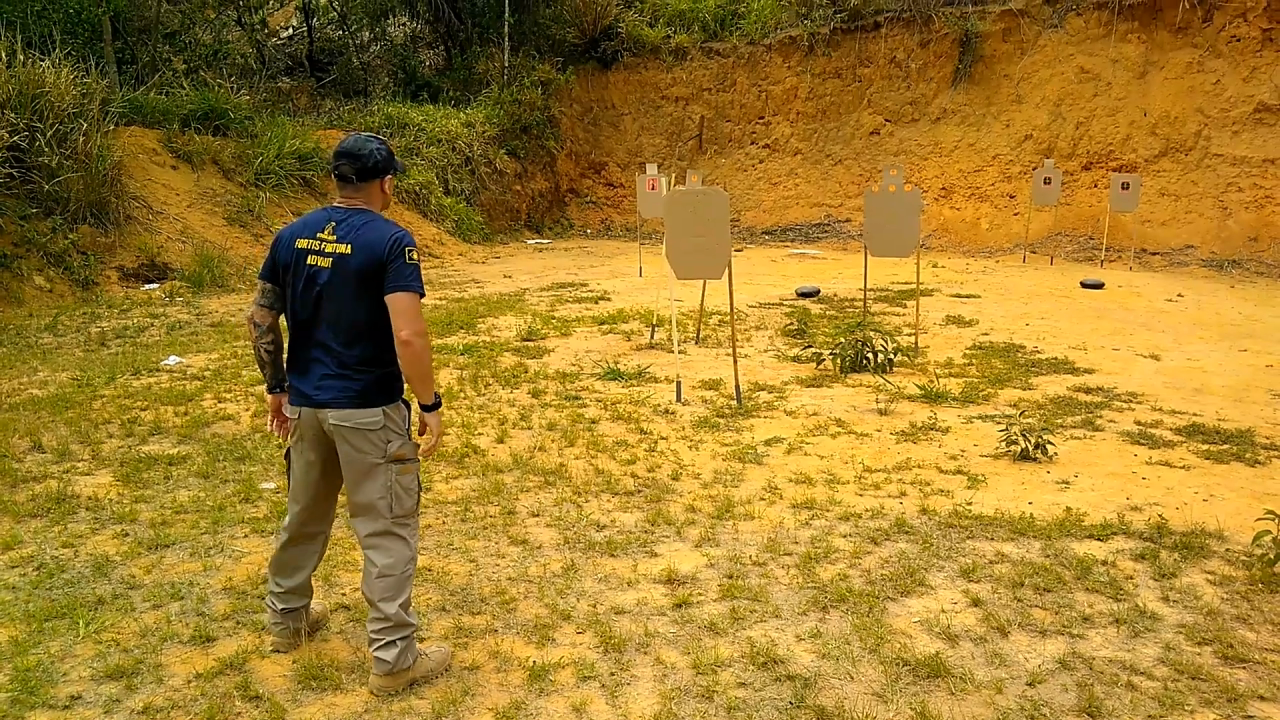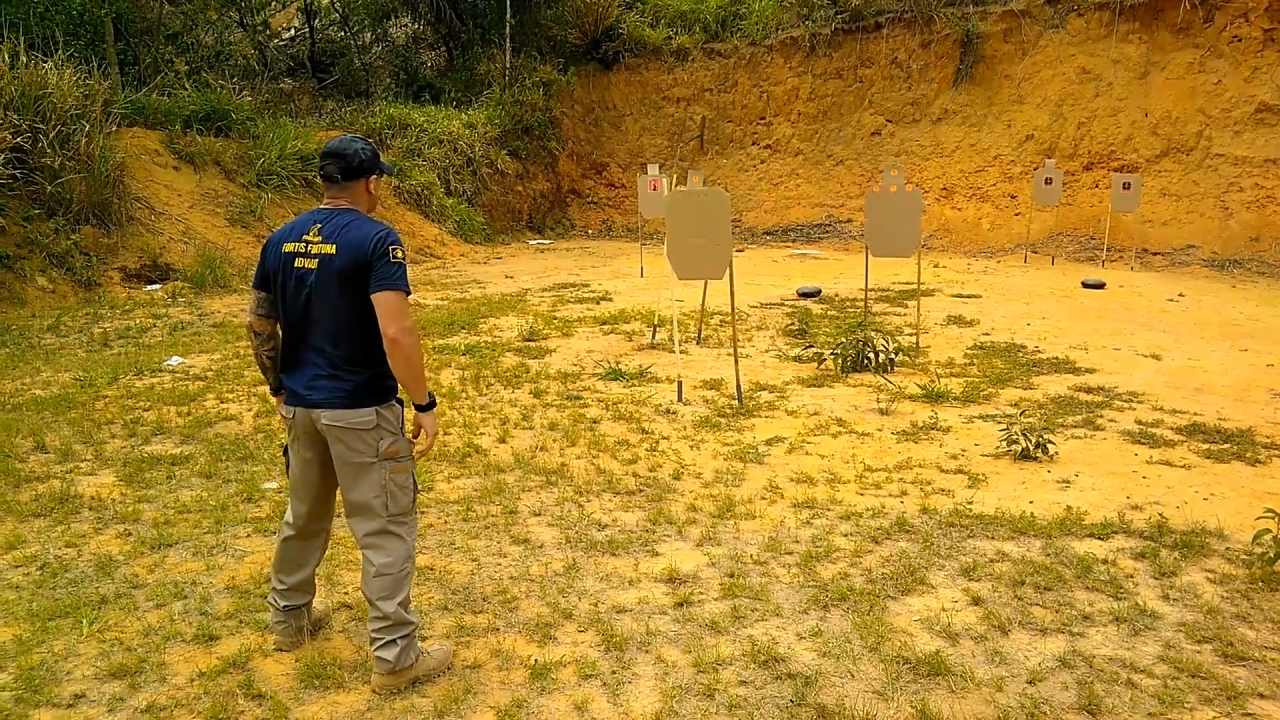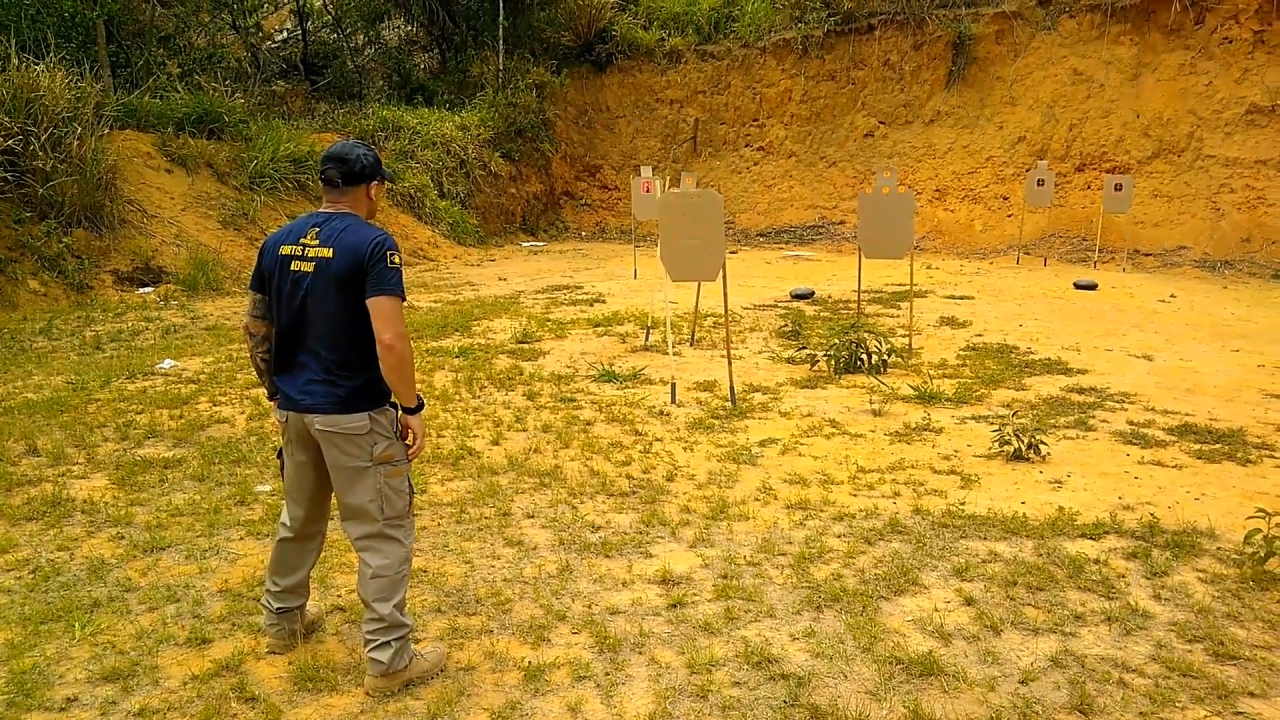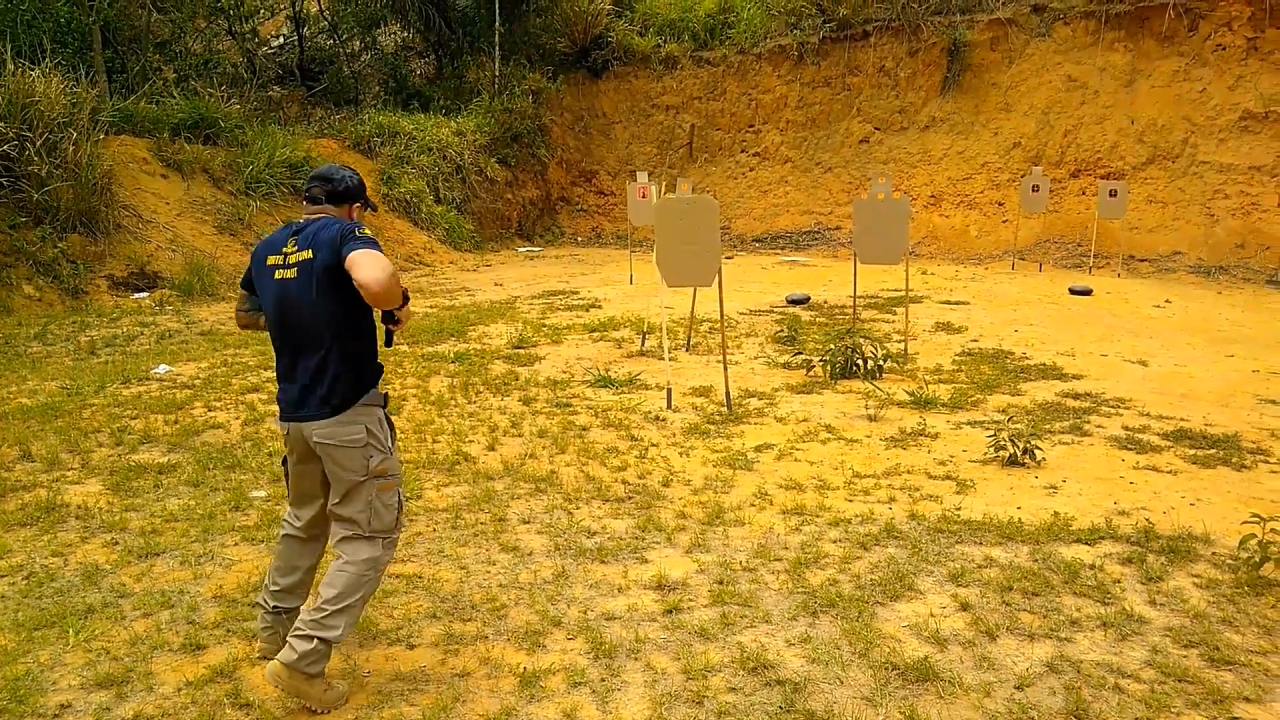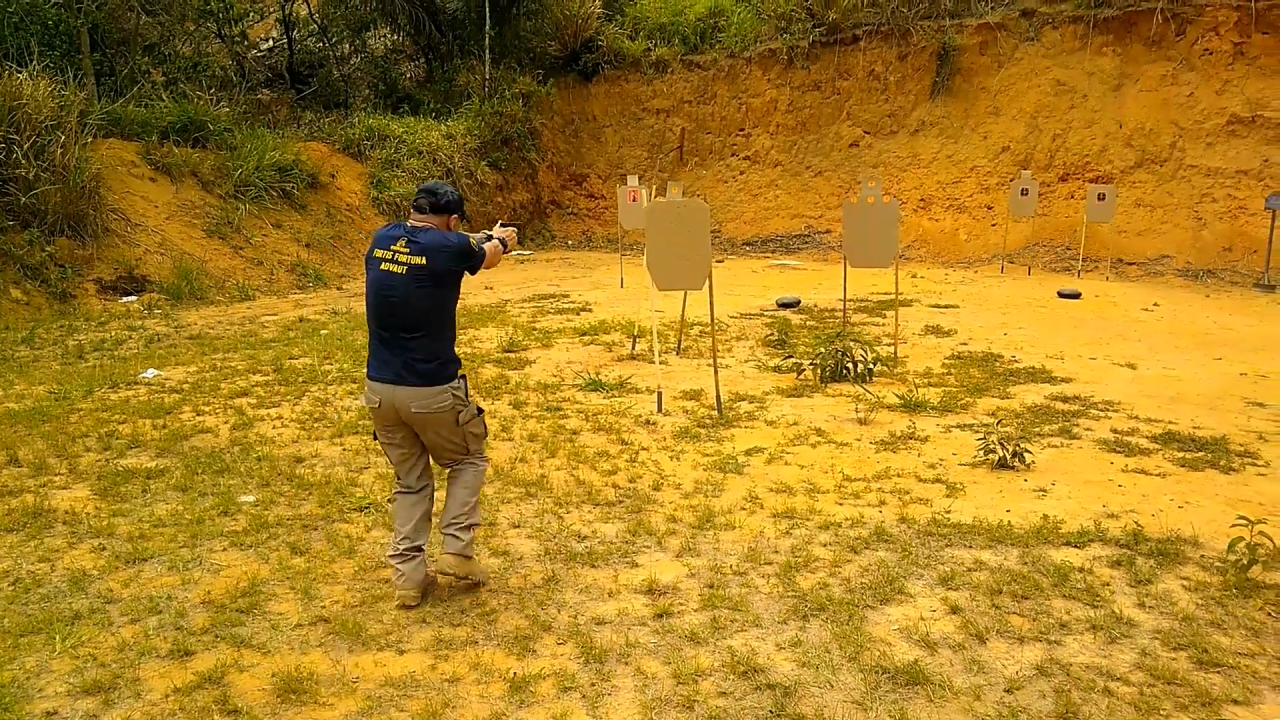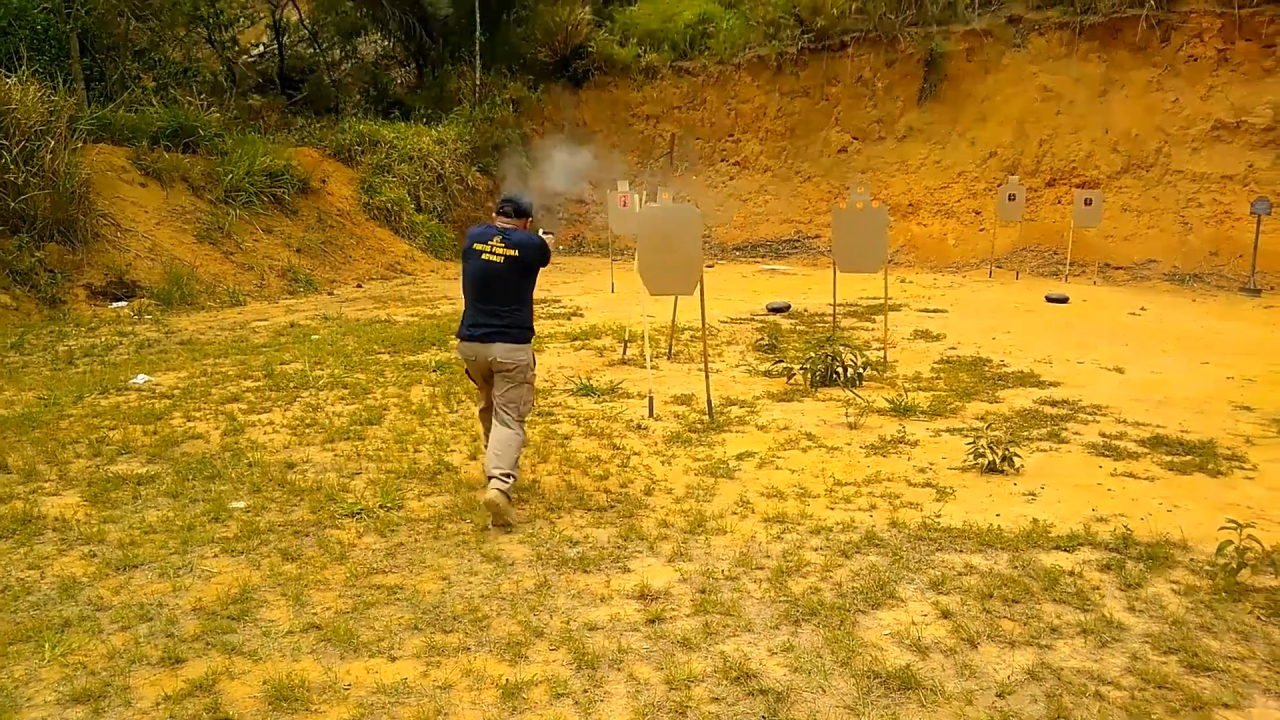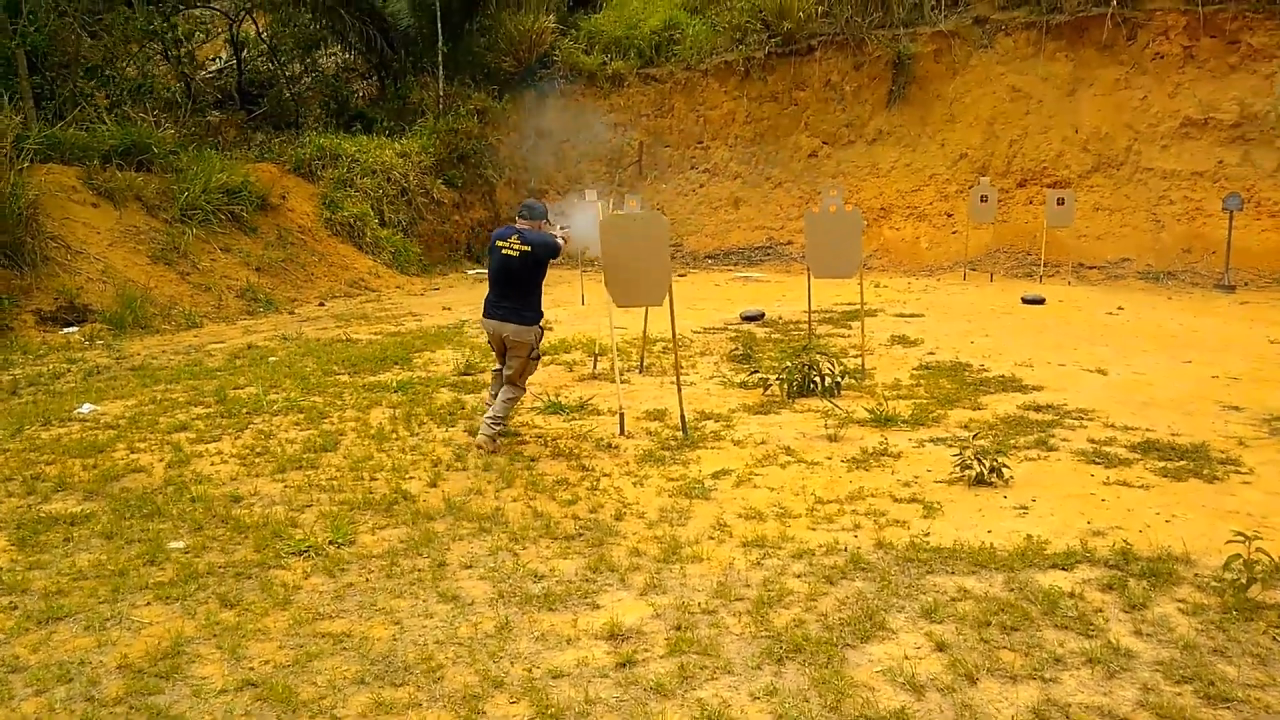
dt=0.7s
person 1, frame 1
left shoulder: (291, 236)
right shoulder: (390, 241)
left elbow: (261, 319)
right elbow: (409, 337)
left wrist: (276, 388)
right wrist: (430, 405)
left hip: (307, 403)
right hip: (368, 409)
left knee: (303, 517)
right knee: (388, 531)
left ankle: (286, 619)
right ankle: (392, 659)
person 1, frame 2
left shoulder: (281, 240)
right shoulder: (376, 239)
left elbow: (260, 326)
right elbow: (396, 334)
left wrist: (279, 390)
right wrist: (424, 404)
left hip: (302, 404)
right hip: (361, 409)
left knee: (303, 514)
right knee: (386, 529)
left ankle: (289, 618)
right ankle: (394, 657)
person 1, frame 3
left shoulder: (278, 242)
right shoulder: (373, 244)
left elbow: (256, 328)
right elbow: (390, 341)
left wrist: (276, 393)
right wrist: (411, 408)
left hip: (297, 409)
right hip: (356, 414)
left knee: (299, 517)
right knee: (383, 533)
left ankle: (282, 621)
right ankle: (388, 660)
person 1, frame 4
left shoulder: (267, 248)
right shoulder: (345, 235)
left elbow: (246, 317)
right elbow: (377, 279)
right wrist: (399, 300)
left hip: (295, 416)
right hip: (350, 417)
left knee: (305, 521)
right knee: (365, 537)
left ankle: (275, 623)
right ankle: (301, 659)
person 1, frame 5
left shoulder: (382, 239)
right shoulder: (451, 247)
right elbow: (488, 259)
left wrist: (483, 240)
right wrist: (501, 240)
left hip: (379, 389)
right hip: (432, 389)
left knee: (410, 483)
right knee: (468, 461)
left ankle: (409, 576)
right ankle: (456, 551)
person 1, frame 6
left shoulder: (473, 237)
right shoulder: (533, 245)
left hip: (472, 344)
right hip: (513, 347)
left knee: (489, 404)
right knee: (509, 421)
left ankle: (497, 470)
right ankle: (499, 487)
person 1, frame 7
left shoulder: (498, 236)
right shoulder: (542, 243)
right elbow: (558, 246)
right wrist: (561, 237)
left hip: (492, 320)
right hip: (523, 326)
left knee: (503, 368)
right knee: (513, 382)
left ankle: (492, 417)
right ankle: (488, 433)
